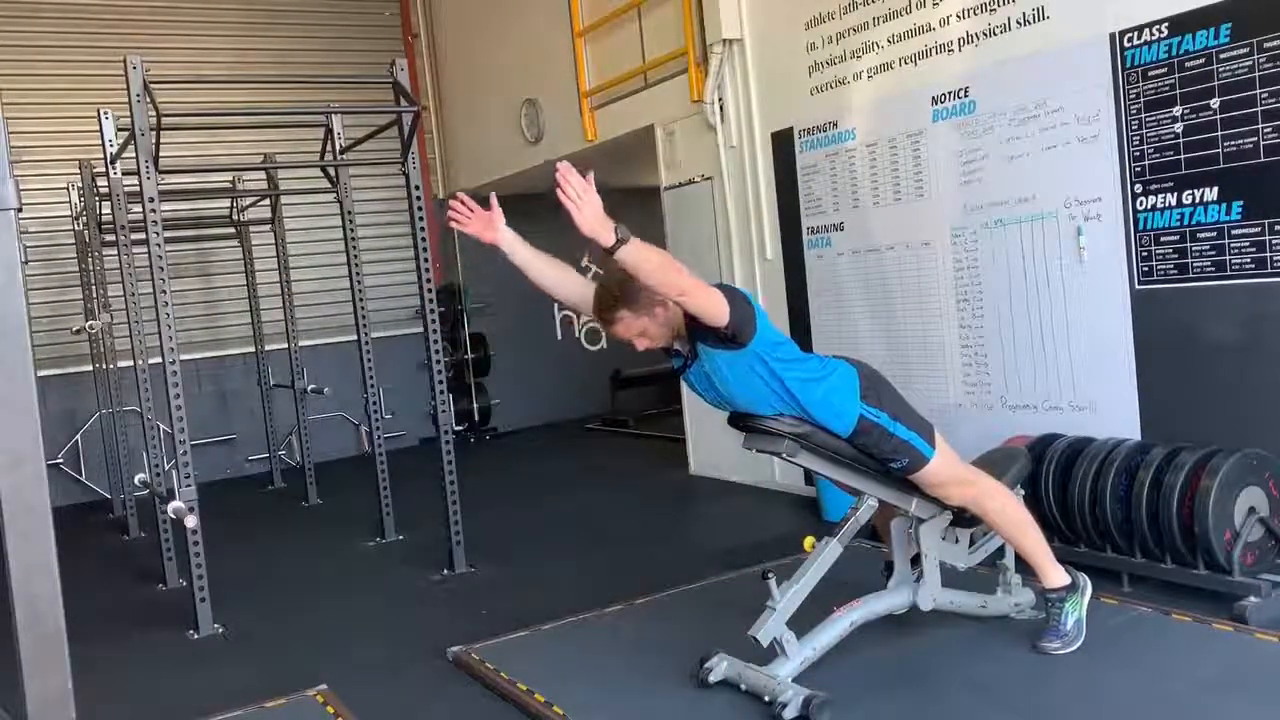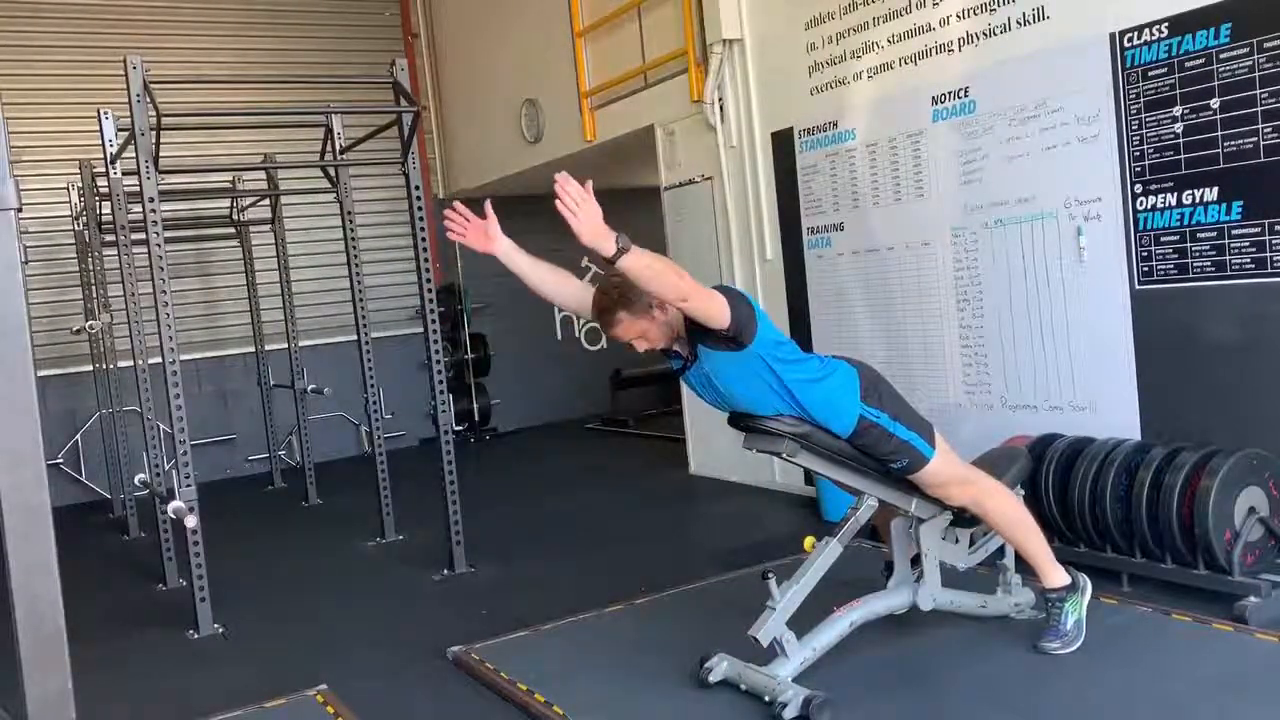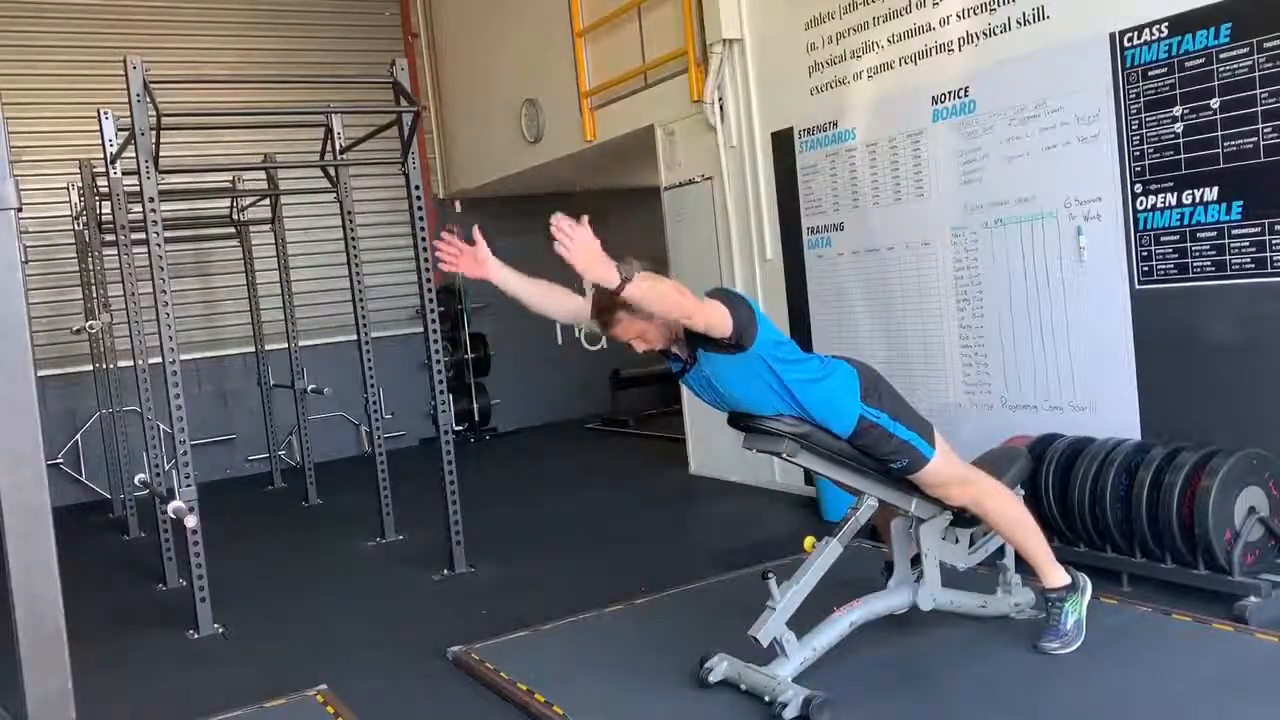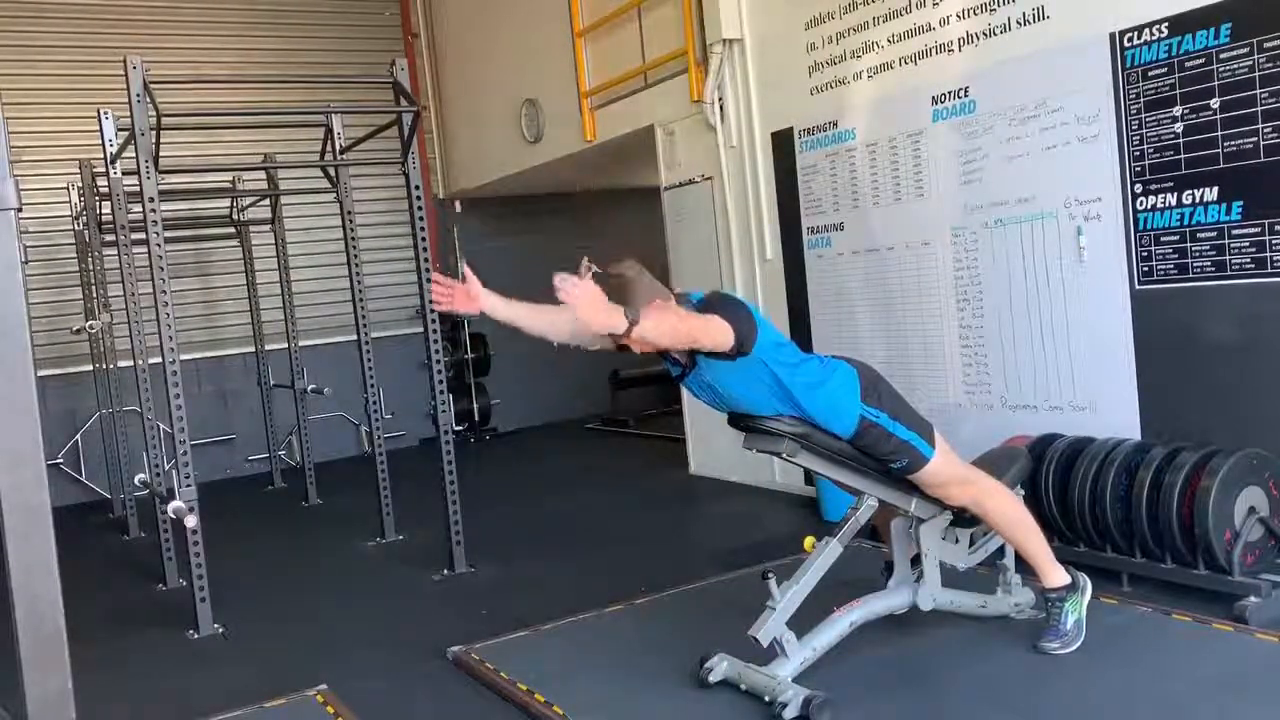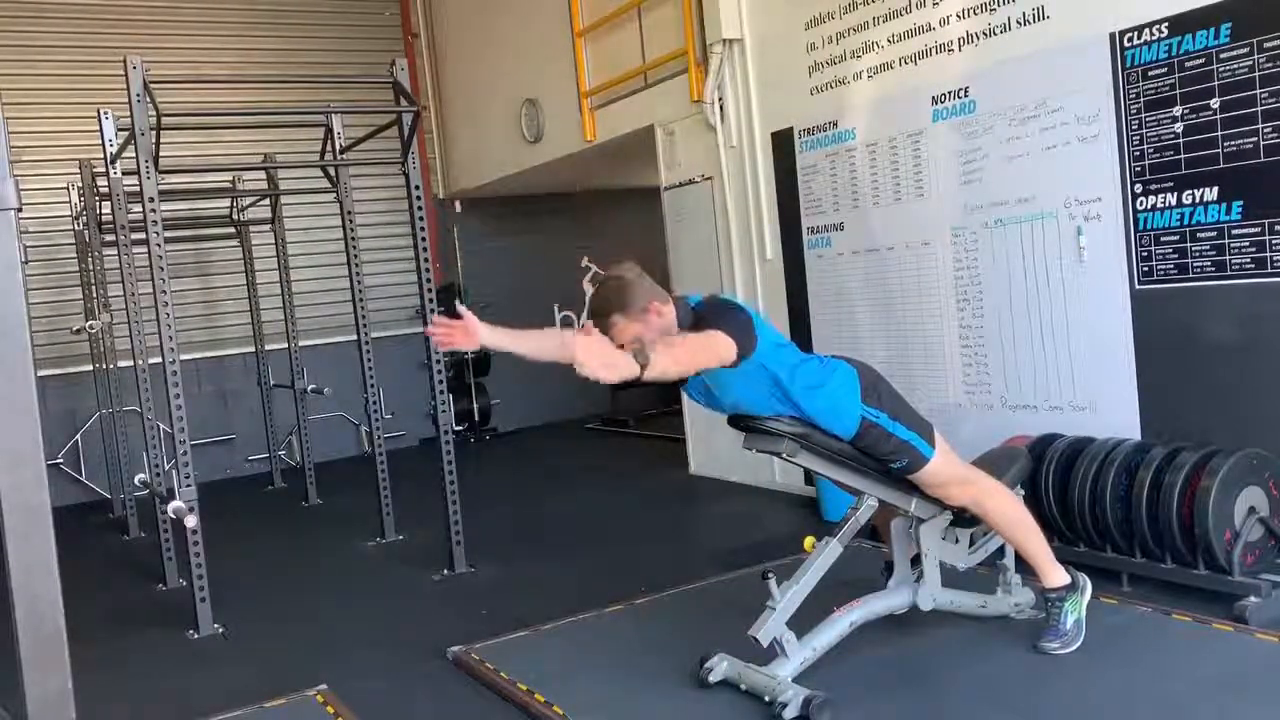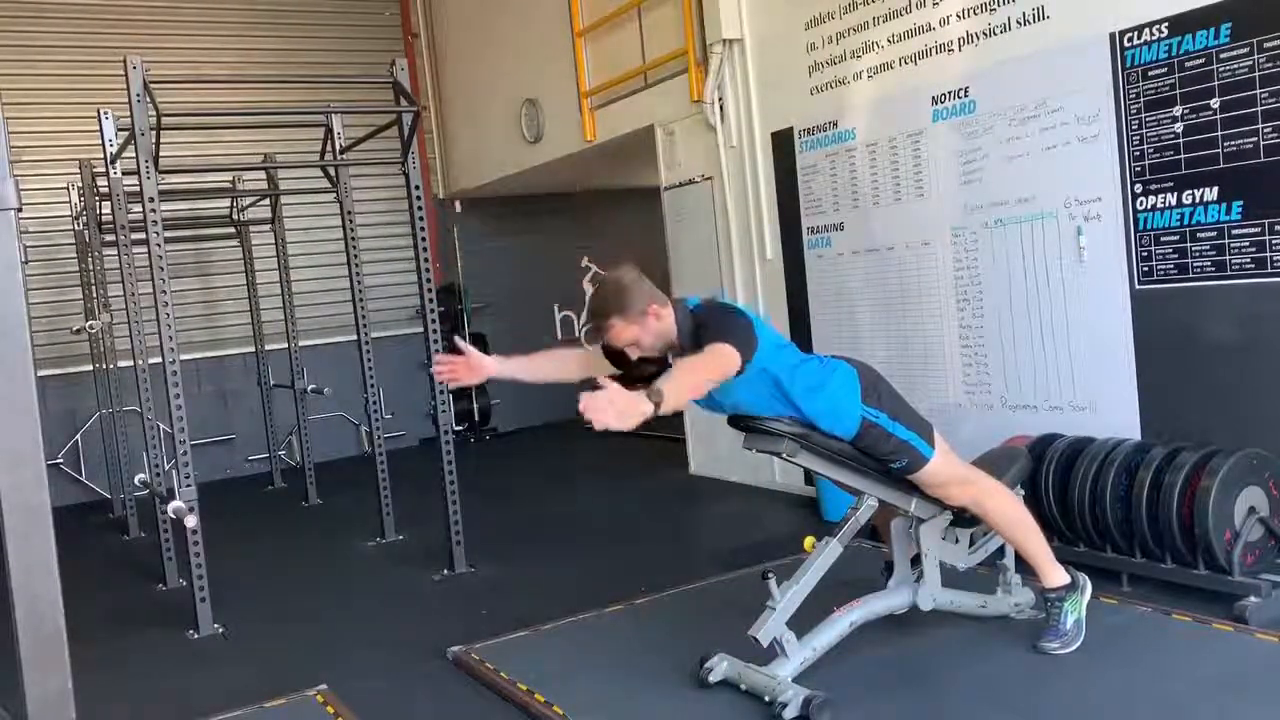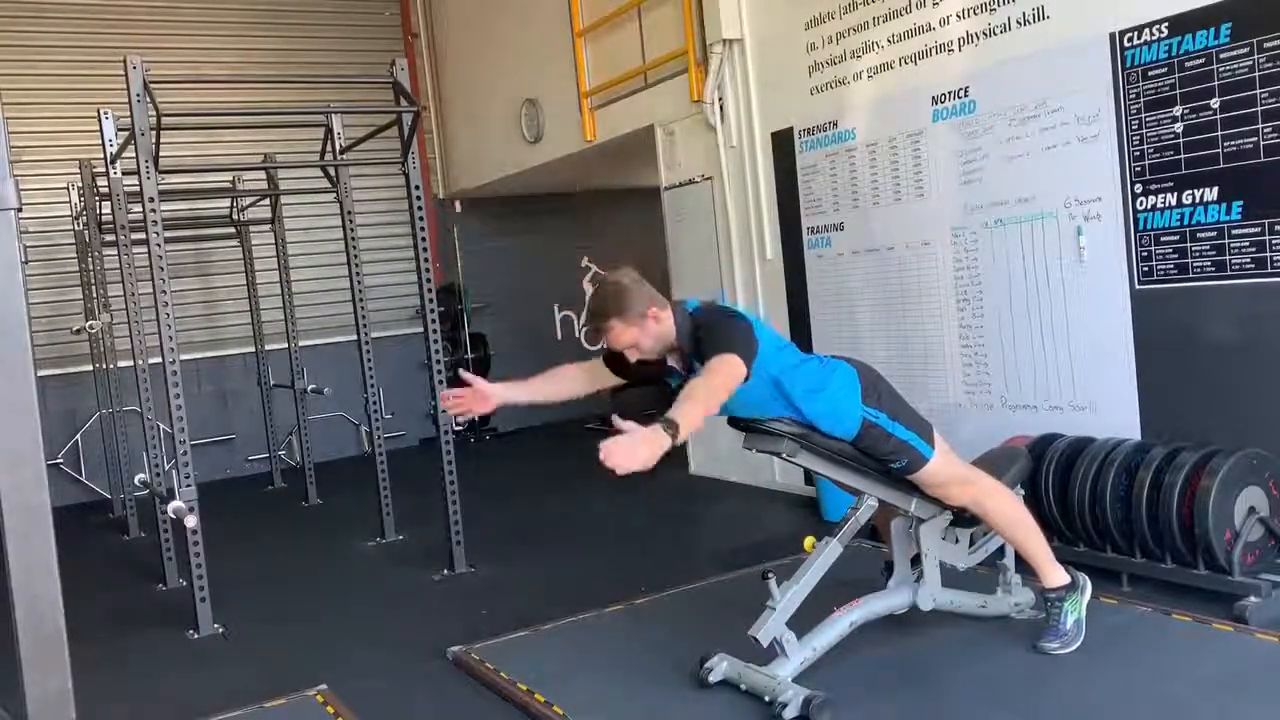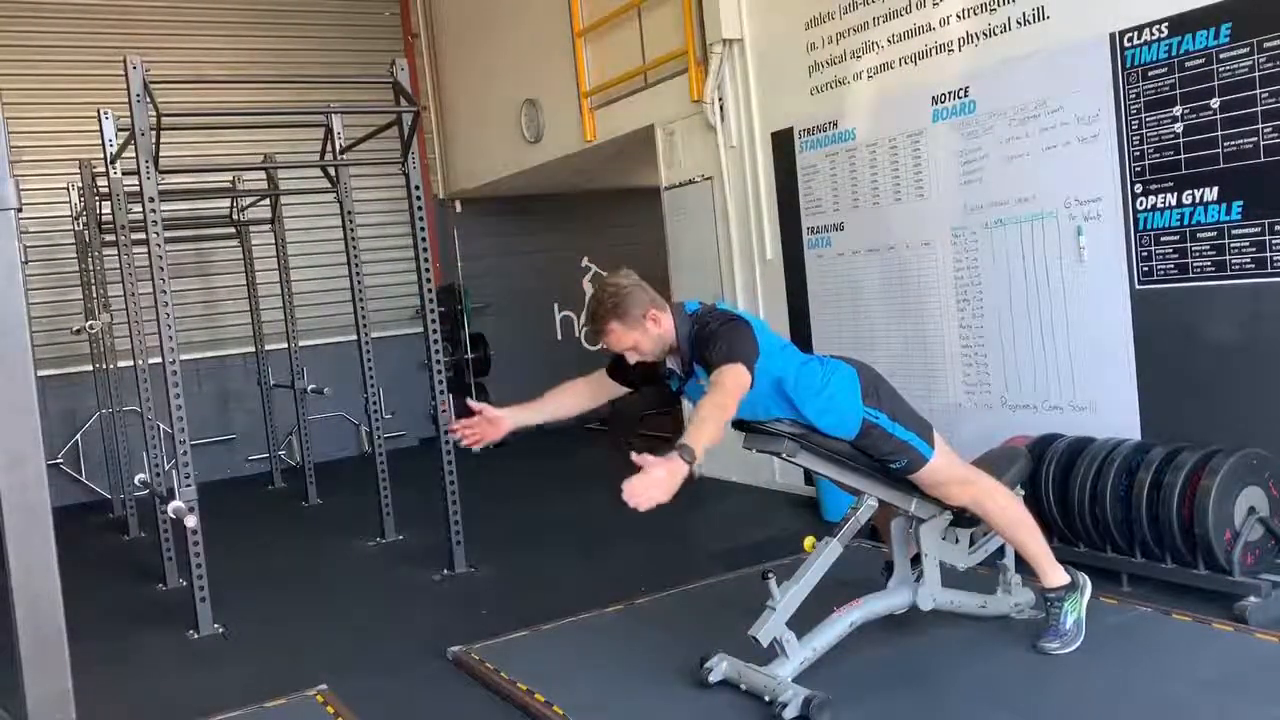
dt=0.1s
person 1, frame 1
left shoulder: (725, 312)
right shoulder: (666, 327)
left elbow: (678, 281)
right elbow: (575, 290)
left wrist: (607, 234)
right wrist: (504, 238)
left hip: (855, 404)
right hip: (820, 425)
left knee: (957, 486)
right knee: (876, 501)
left ankle: (1061, 585)
person 1, frame 2
left shoulder: (725, 311)
right shoulder: (667, 328)
left elbow: (681, 286)
right elbow: (572, 295)
left wrist: (607, 244)
right wrist: (500, 247)
left hip: (854, 403)
right hip: (819, 425)
left knee: (958, 485)
left ankle: (1061, 585)
person 1, frame 3
left shoulder: (722, 310)
right shoulder: (658, 324)
left elbow: (689, 310)
right elbow: (575, 308)
left wrist: (613, 275)
right wrist: (494, 270)
left hip: (855, 403)
right hip: (820, 425)
left knee: (954, 485)
right knee: (879, 503)
left ankle: (1062, 587)
right ankle: (917, 571)
person 1, frame 4
left shoulder: (720, 314)
right shoulder: (657, 336)
left elbow: (689, 330)
right elbow: (570, 327)
left wrist: (616, 316)
right wrist: (489, 302)
left hip: (851, 403)
right hip: (814, 421)
left knee: (957, 484)
left ankle: (1062, 586)
right ankle: (916, 569)
person 1, frame 5
left shoulder: (719, 318)
right shoulder: (649, 334)
left elbow: (697, 354)
right elbow: (573, 345)
left wrist: (632, 367)
right wrist: (490, 335)
left hip: (852, 402)
right hip: (819, 422)
left knee: (957, 485)
left ankle: (1062, 588)
right ankle: (915, 569)
person 1, frame 6
left shoulder: (720, 322)
right shoulder: (649, 340)
left elbow: (706, 370)
right elbow: (575, 361)
left wrist: (642, 403)
right wrist: (493, 365)
left hip: (853, 403)
right hip: (819, 423)
left knee: (957, 485)
left ankle: (1062, 587)
right ankle: (915, 569)
person 1, frame 7
left shoulder: (719, 327)
right shoulder: (652, 346)
left elbow: (716, 384)
right elbow: (584, 374)
left wrist: (661, 438)
right wrist: (502, 392)
left hip: (852, 402)
right hip: (820, 420)
left knee: (956, 485)
left ankle: (1062, 588)
right ankle: (915, 572)
person 1, frame 8
left shoulder: (721, 331)
right shoulder: (655, 352)
left elbow: (724, 397)
right elbow: (591, 387)
left wrist: (678, 461)
right wrist: (513, 416)
left hip: (853, 403)
right hip: (822, 425)
left knee: (956, 484)
left ankle: (1061, 587)
right ankle: (915, 571)
